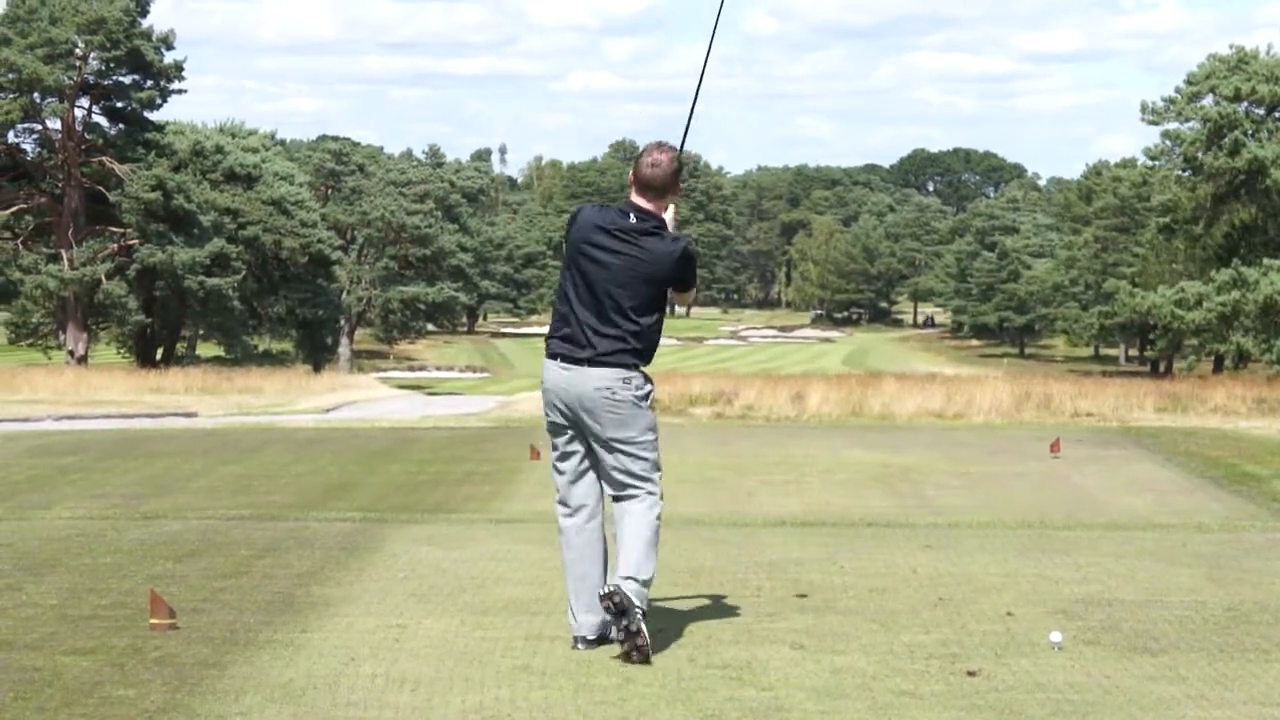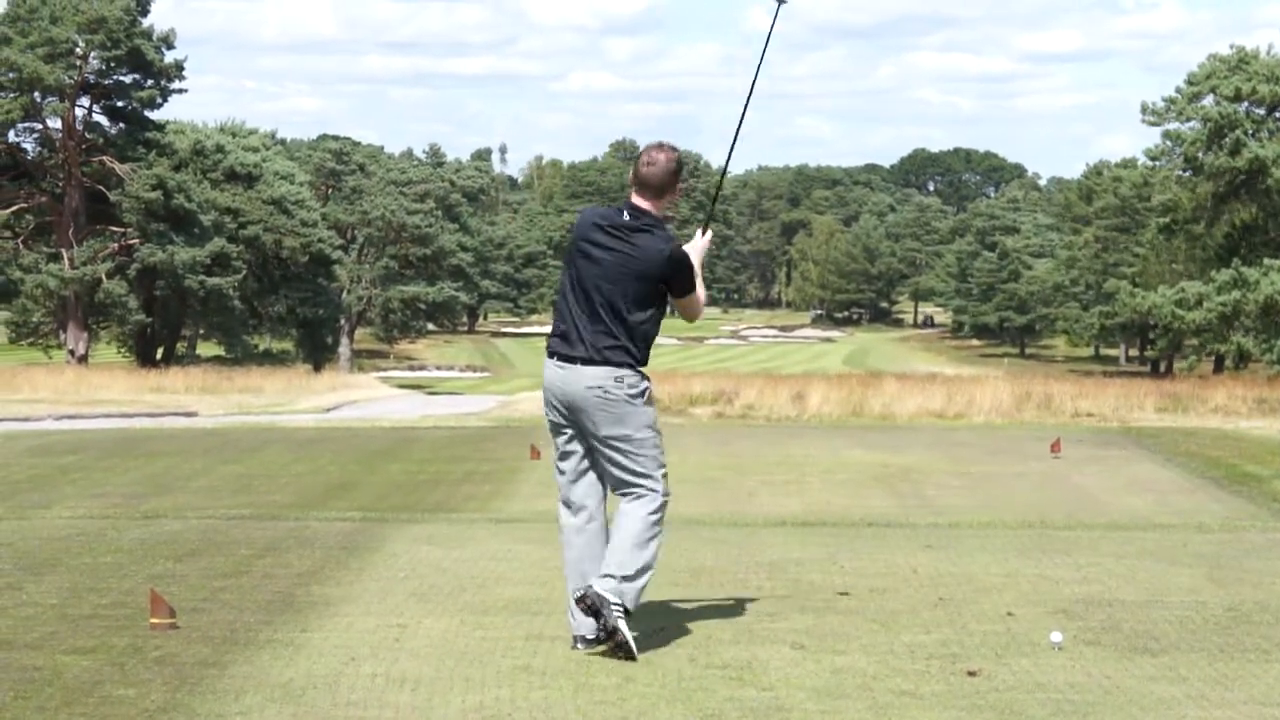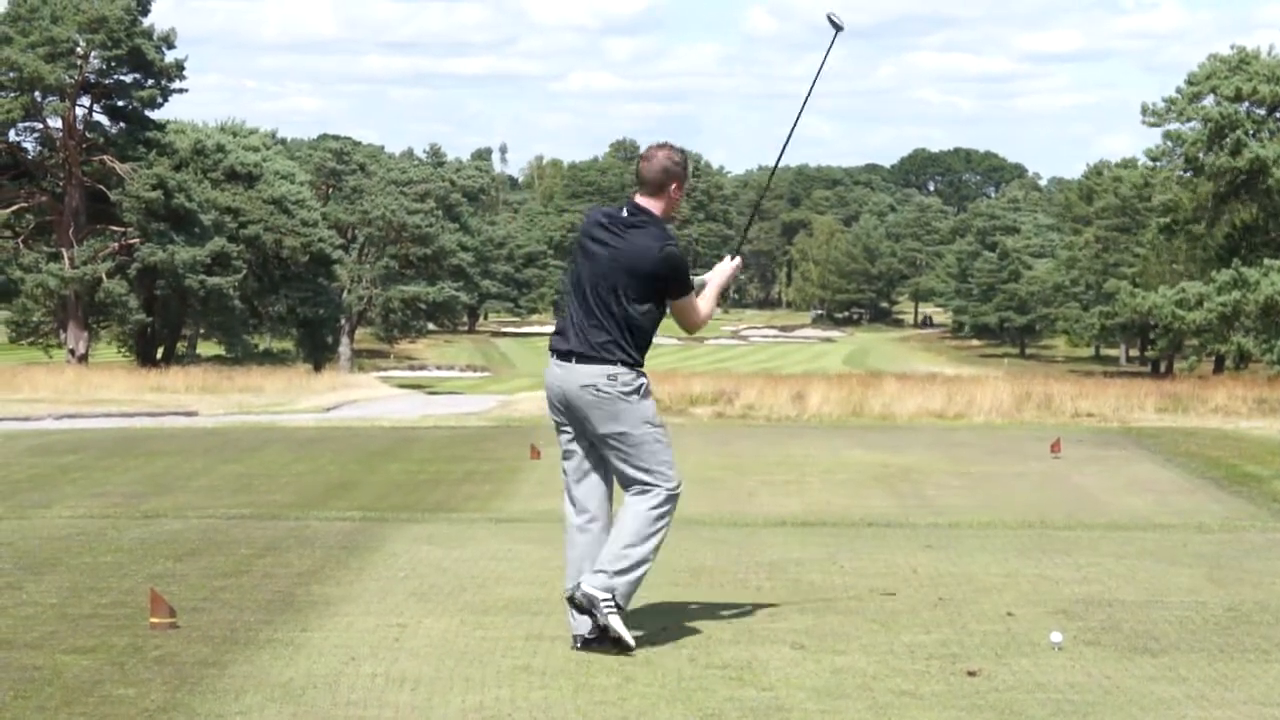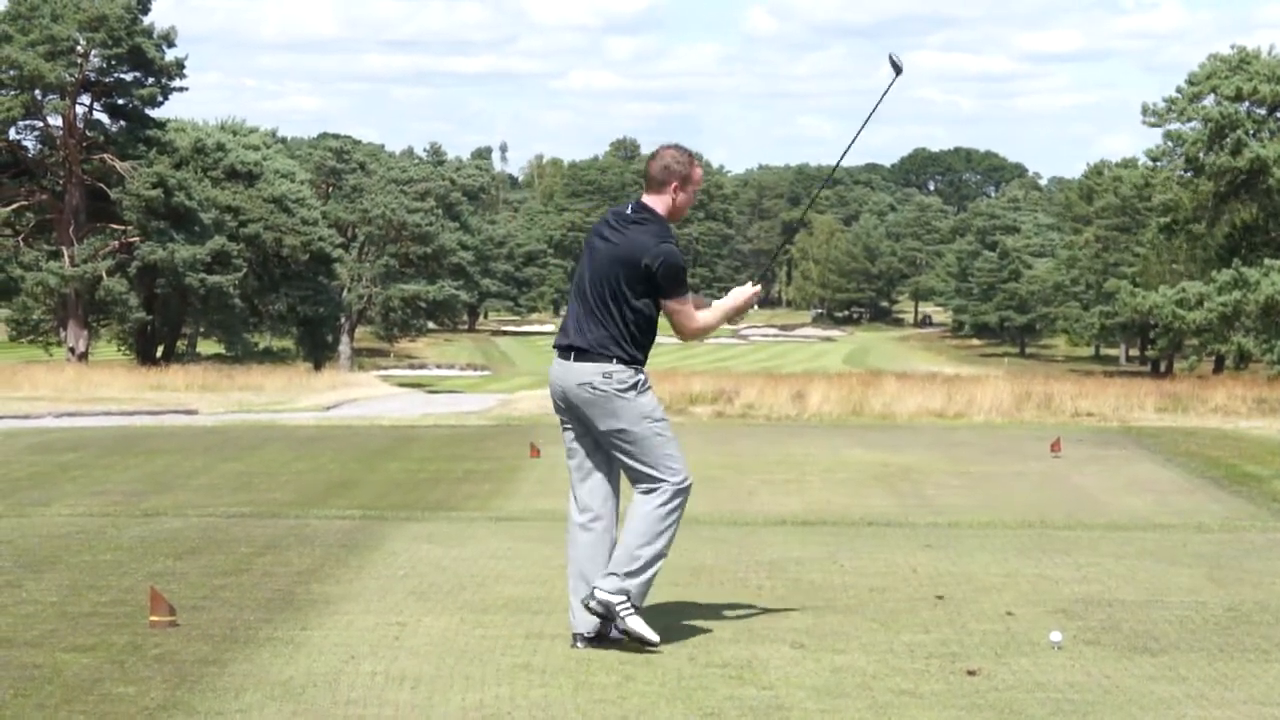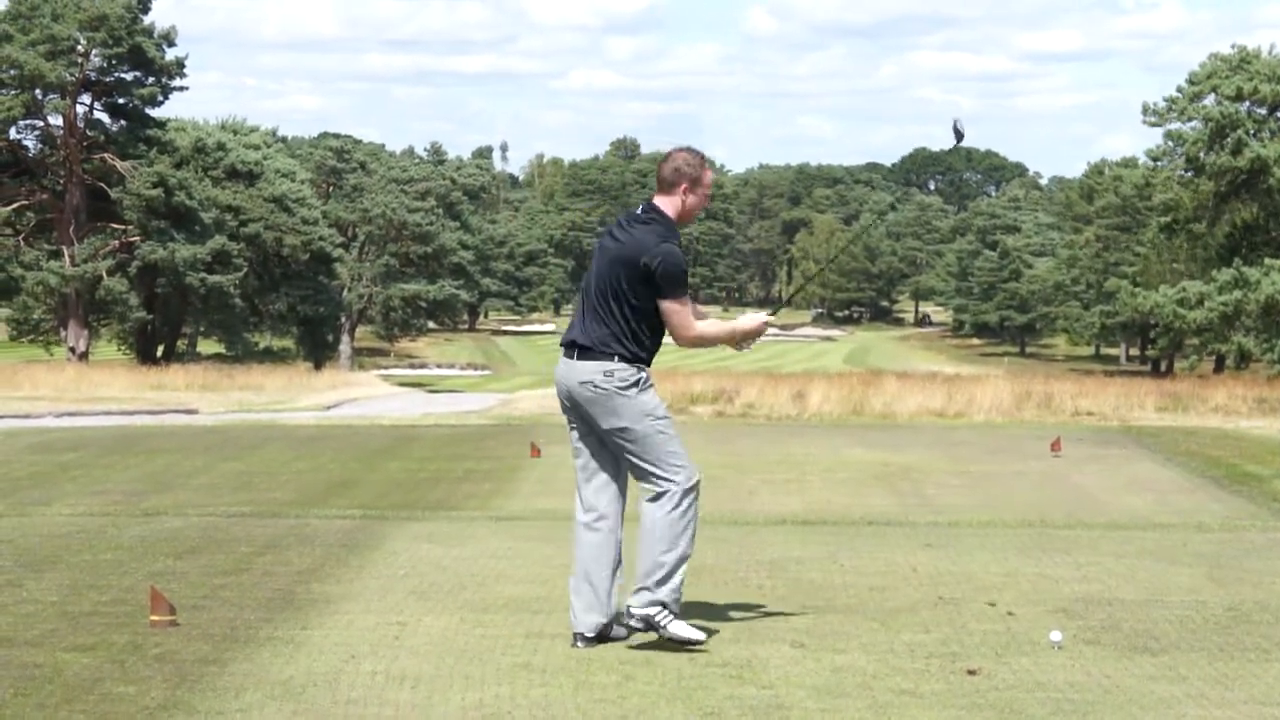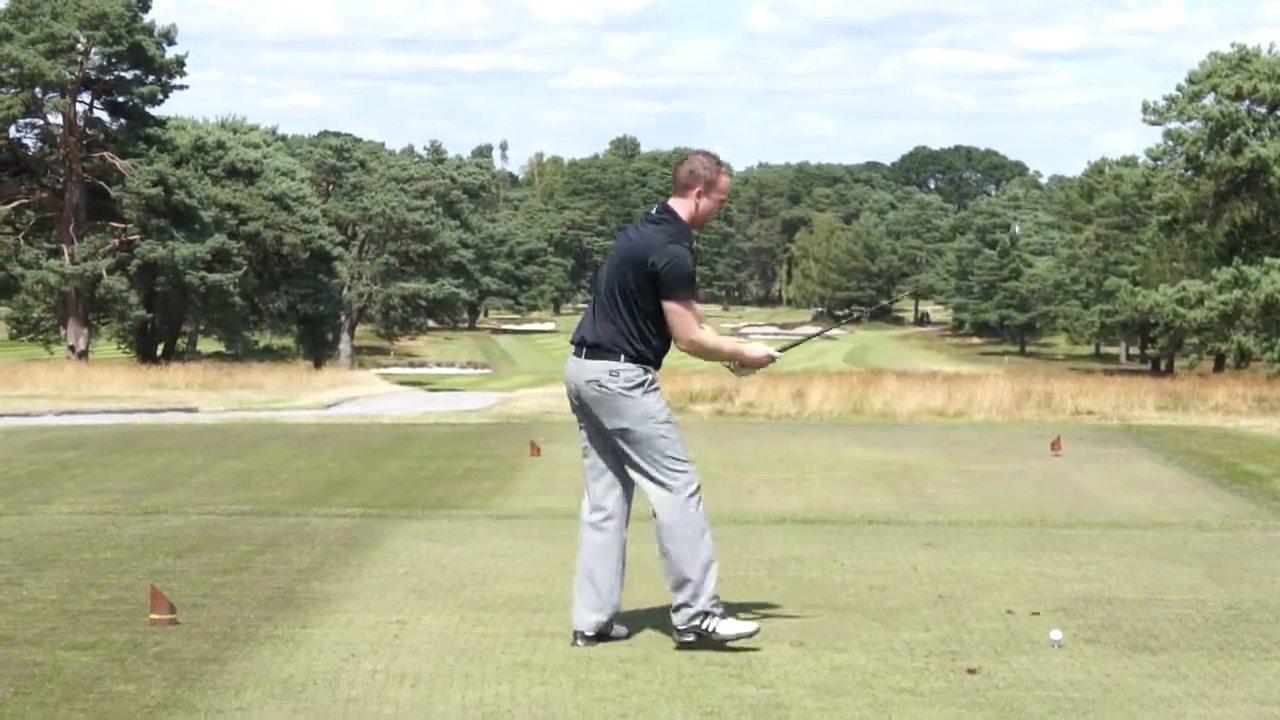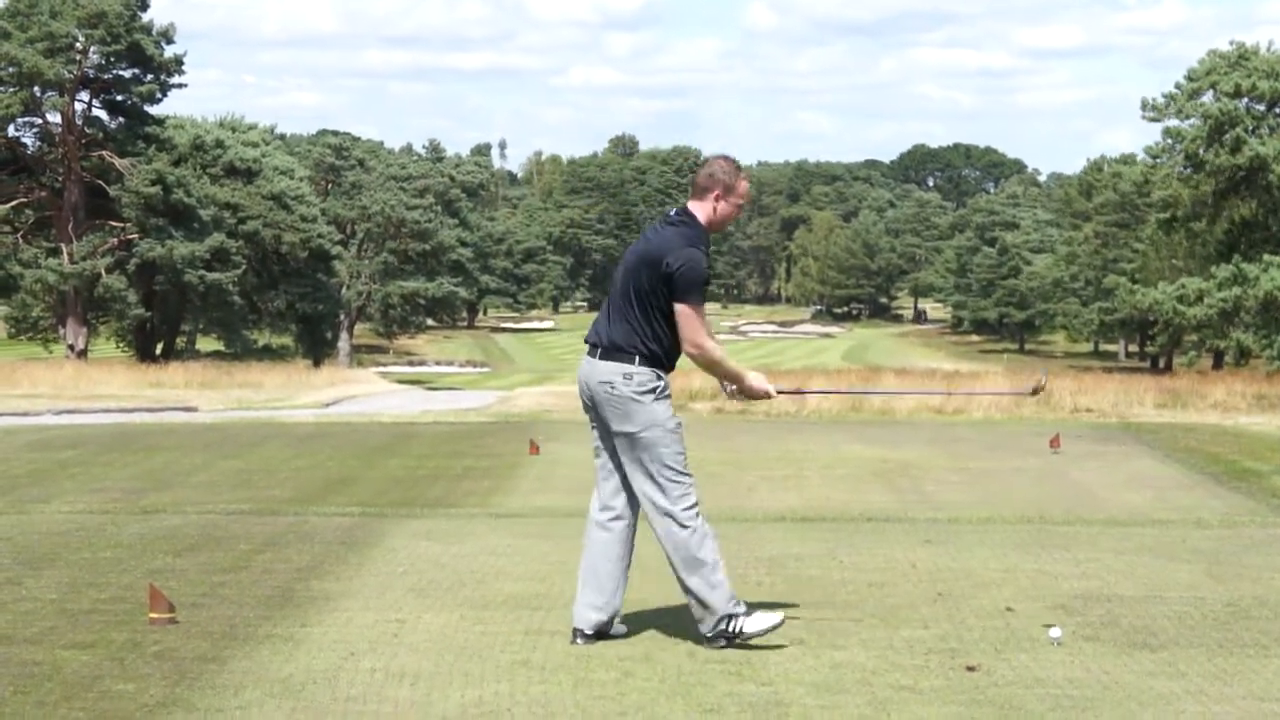
dt=0.1s
person 1, frame 1
left shoulder: (585, 220)
right shoulder: (676, 251)
right elbow: (684, 295)
left hip: (560, 375)
right hip: (616, 383)
left knee: (577, 503)
right knee: (638, 493)
left ankle: (588, 623)
right ankle: (629, 588)
person 1, frame 2
left shoulder: (586, 223)
right shoulder: (666, 252)
right elbow: (691, 306)
right wrist: (696, 257)
left hip: (559, 375)
right hip: (611, 383)
left knee: (580, 501)
right knee: (646, 490)
left ankle: (585, 620)
right ankle: (609, 589)
person 1, frame 3
left shoulder: (594, 222)
right shoulder: (663, 251)
right elbow: (692, 322)
left wrist: (698, 280)
right wrist: (720, 279)
left hip: (562, 373)
right hip: (609, 380)
left knee: (584, 500)
right knee: (656, 485)
left ankle: (586, 621)
right ankle: (600, 585)
person 1, frame 4
left shoulder: (610, 224)
right shoulder: (659, 249)
right elbow: (690, 327)
left wrist: (712, 306)
right wrist: (734, 303)
left hip: (568, 371)
right hip: (608, 377)
left knee: (591, 497)
right knee: (667, 481)
left ankle: (589, 622)
right ankle: (616, 591)
person 1, frame 5
left shoulder: (626, 226)
right shoulder: (663, 250)
right elbow: (687, 333)
left wrist: (724, 326)
right wrist: (742, 328)
left hip: (575, 371)
right hip: (613, 377)
left knee: (597, 497)
right knee: (675, 480)
left ankle: (590, 621)
right ankle: (651, 603)
person 1, frame 6
left shoulder: (647, 228)
right shoulder: (671, 250)
right elbow: (688, 337)
left wrist: (727, 349)
right wrist: (744, 354)
left hip: (587, 369)
right hip: (619, 375)
left knee: (604, 499)
right knee: (676, 489)
left ankle: (591, 619)
right ankle: (696, 614)
person 1, frame 7
left shoulder: (664, 231)
right shoulder: (687, 254)
right elbow: (695, 345)
left wrist: (730, 374)
right wrist: (743, 380)
left hip: (601, 371)
right hip: (632, 379)
left knee: (614, 499)
right knee: (674, 501)
left ankle: (592, 617)
right ankle: (720, 615)
